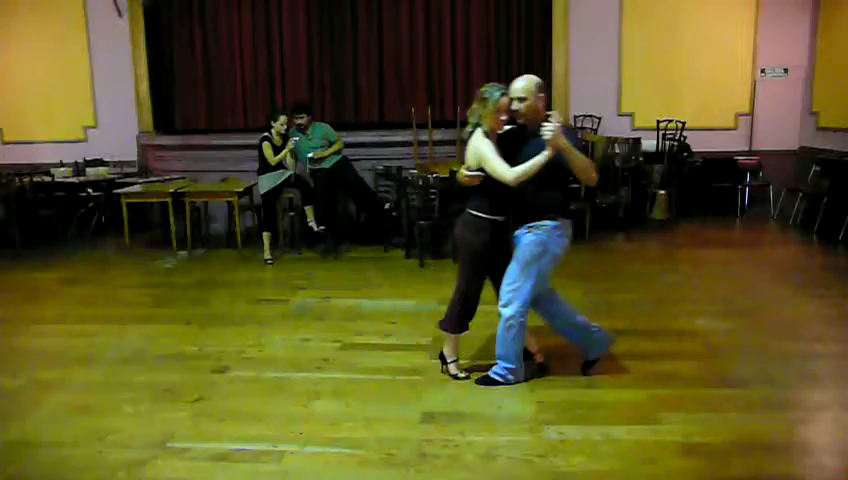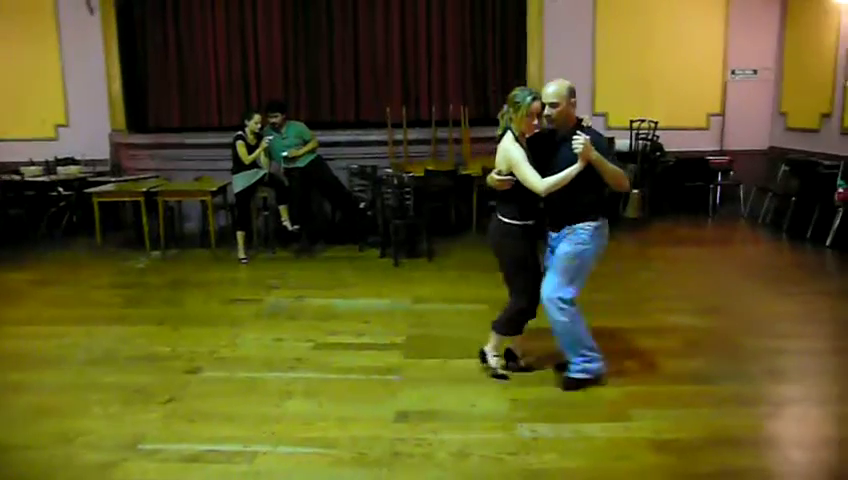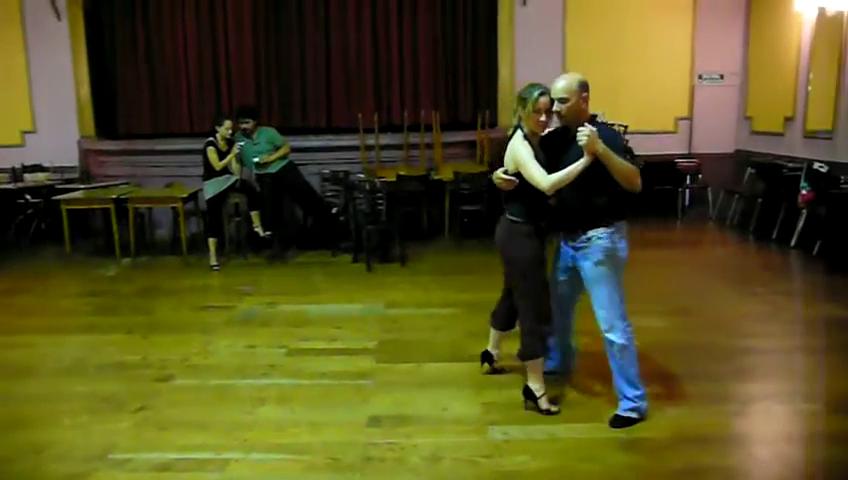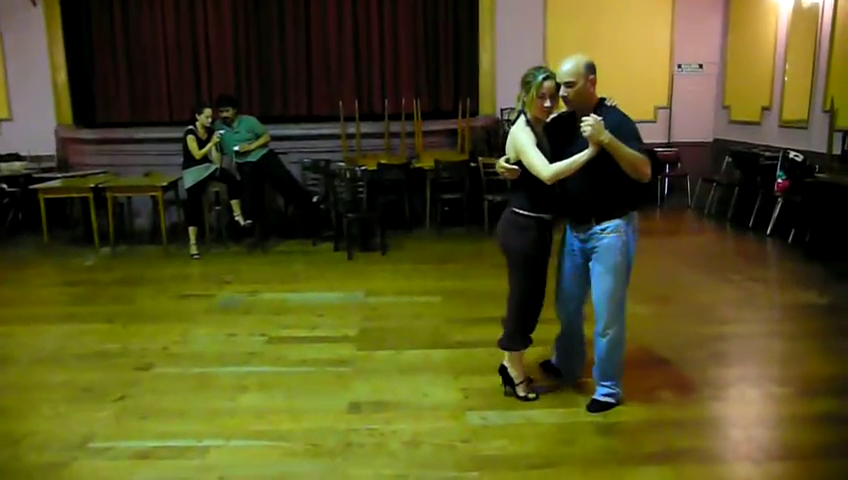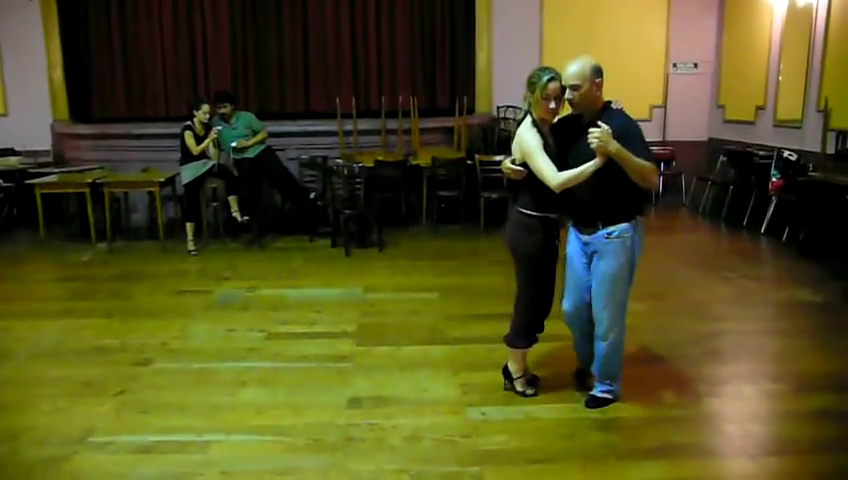
dt=0.5s
person 1, frame 1
left shoulder: (554, 134)
right shoulder: (511, 137)
left elbow: (591, 178)
left wrist: (562, 146)
left hip: (545, 229)
right hip: (526, 228)
left knee: (512, 298)
right knee: (539, 295)
left ankle: (506, 370)
right ankle: (593, 341)
person 1, frame 2
left shoulder: (591, 138)
right shoulder: (543, 141)
left elbow: (622, 184)
left wrist: (592, 156)
right wrist: (497, 178)
left hip: (584, 231)
right hip: (557, 231)
left knee: (554, 295)
right knee: (559, 296)
left ankle: (587, 365)
right ankle: (583, 359)
person 1, frame 3
left shoulder: (605, 134)
right shoulder: (555, 139)
left elbow: (634, 183)
left wrist: (599, 150)
right wrist: (503, 176)
left hip: (601, 239)
right hip: (569, 238)
left knee: (611, 321)
right knee: (558, 306)
left ankle: (634, 401)
right ankle: (557, 362)
person 1, frame 4
left shoulder: (615, 120)
right shoulder: (560, 125)
left elbow: (644, 173)
left wrist: (606, 139)
right wrist: (507, 164)
left hip: (611, 230)
right hip: (575, 229)
left knee: (608, 314)
right knee: (567, 305)
left ankle: (609, 388)
right ankle: (567, 365)
person 1, frame 5
left shoulder: (622, 125)
right shoulder: (566, 126)
left elbow: (651, 180)
left wrist: (613, 149)
right wrist: (513, 165)
left hip: (615, 234)
right hip: (579, 231)
left knee: (607, 316)
right knee: (573, 309)
left ankle: (607, 385)
right ankle: (588, 361)
person 2, frame 1
left shoulder: (493, 138)
right shoulder: (481, 143)
right elbow: (511, 176)
right wrist: (549, 152)
left hip: (495, 226)
right hip: (476, 227)
right knee: (468, 292)
left ankle: (528, 347)
right ankle: (448, 356)
person 2, frame 2
left shoulder: (520, 141)
right shoulder: (511, 148)
right elbow: (541, 187)
right wrist: (580, 164)
left hip: (520, 228)
right hip: (509, 231)
left knee: (530, 292)
right knee: (524, 296)
left ankle: (512, 351)
right ankle: (491, 350)
person 2, frame 3
left shoulder: (536, 141)
right shoulder: (520, 145)
right elbow: (547, 184)
right wrist: (587, 159)
left hip: (523, 230)
right hip: (520, 232)
left knee: (514, 295)
right knee: (535, 307)
left ankle: (491, 352)
right ankle: (535, 389)
person 2, frame 4
left shoulder: (545, 127)
right shoulder: (522, 132)
right elbow: (547, 174)
right wrist: (592, 150)
left hip: (535, 224)
right hip: (521, 225)
left knee: (530, 297)
right knee: (523, 299)
left ankle: (509, 364)
right ankle: (515, 377)
person 2, frame 5
left shoulder: (552, 128)
right shoulder: (528, 135)
right elbow: (555, 181)
right wrist: (599, 160)
left hip: (543, 225)
right hip: (528, 226)
left knee: (540, 298)
right knee: (532, 298)
left ankle: (517, 367)
right ankle: (515, 372)
person 3, frame 1
left shoulder: (285, 137)
right shoulder: (266, 139)
left elbow: (289, 161)
right elbow: (273, 161)
left wrist: (293, 172)
right wrist: (287, 149)
left hip: (282, 172)
right hip: (267, 177)
left knee: (306, 185)
right knee: (269, 212)
left ankle: (311, 221)
right ankle: (266, 250)
person 3, frame 2
left shoulder: (258, 136)
right shoulder: (239, 138)
left elbow: (262, 159)
right elbow: (247, 160)
right wrist: (261, 148)
left hip: (256, 171)
right hip: (242, 176)
left knee: (281, 184)
right knee: (243, 211)
left ankle: (285, 220)
right ankle: (241, 250)
person 3, frame 3
left shoulder: (230, 142)
right shoulder: (210, 144)
left elbow: (234, 166)
right elbow: (217, 166)
right wrist: (232, 154)
left hip: (227, 177)
right hip: (212, 182)
left knee: (252, 191)
right knee: (214, 218)
left ankle: (257, 226)
right ankle: (212, 256)
person 3, frame 4
left shoulder: (209, 130)
right shoulder: (190, 132)
left elbow: (214, 157)
right elbow: (197, 155)
right wrist: (212, 143)
left hip: (207, 166)
right hip: (192, 170)
left knee: (233, 180)
right knee: (194, 206)
left ankle: (238, 215)
right ankle: (193, 244)
person 3, frame 5
left shoulder: (207, 127)
right shoulder: (188, 128)
left elbow: (211, 152)
right elbow: (195, 151)
right wrist: (209, 139)
left hip: (205, 162)
right hip: (190, 167)
left knee: (231, 176)
right knee: (192, 202)
left ankle: (235, 212)
right ankle: (190, 240)
person 4, frame 1
left shoulder: (322, 128)
right shoulder: (292, 134)
left elbow: (340, 143)
left wrist: (325, 153)
left hip: (337, 163)
right hip: (318, 172)
left knee: (360, 190)
right knee: (325, 206)
left ankle: (385, 217)
right ankle: (336, 237)
person 4, frame 2
left shoulder: (297, 127)
right shoulder: (266, 133)
left elbow: (314, 142)
left wrist: (299, 152)
left hip: (311, 162)
right hip: (293, 171)
left knee: (335, 189)
right knee: (300, 206)
left ankle: (357, 216)
right ankle: (311, 236)
person 4, frame 3
left shoulder: (269, 132)
right shoulder: (238, 138)
left elbow: (286, 148)
left wrist: (271, 157)
left hip: (284, 168)
right hip: (265, 177)
left knee: (307, 195)
right knee: (272, 211)
left ankle: (331, 223)
right ankle: (283, 242)
person 4, frame 4
left shoulder: (248, 121)
right shoulder: (218, 127)
left elbow: (267, 136)
left wrist: (251, 146)
left hip: (263, 156)
right hip: (245, 165)
left knee: (287, 183)
right knee: (252, 200)
left ankle: (312, 210)
right ankle: (263, 231)
person 4, frame 5
left shoulder: (246, 117)
right shoulder: (216, 123)
left elbow: (264, 133)
left wrist: (249, 142)
left hip: (261, 152)
right hip: (242, 160)
left knee: (284, 179)
right knee: (250, 195)
left ankle: (308, 206)
right ankle: (258, 227)
